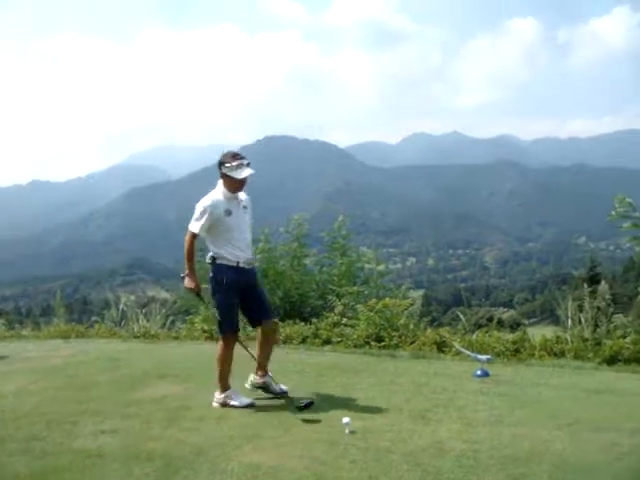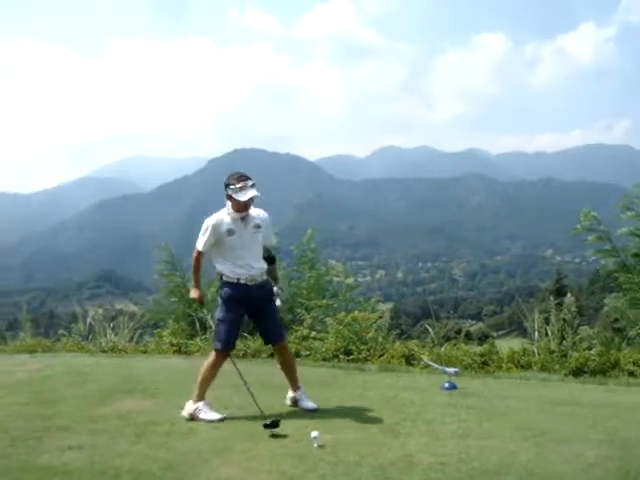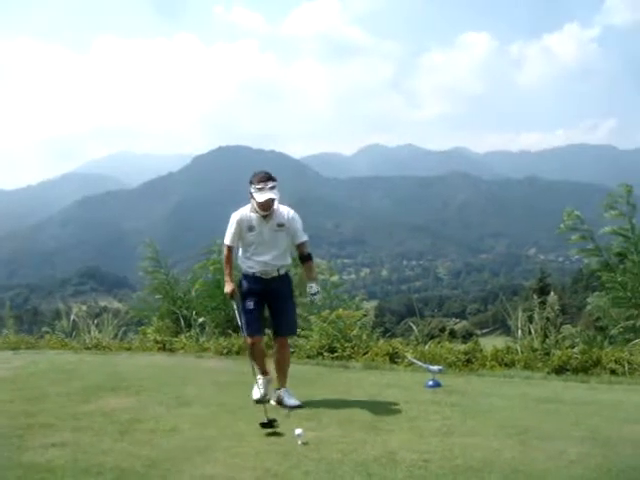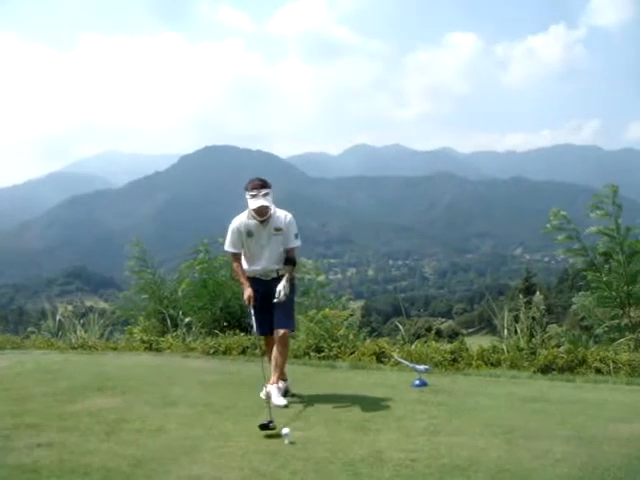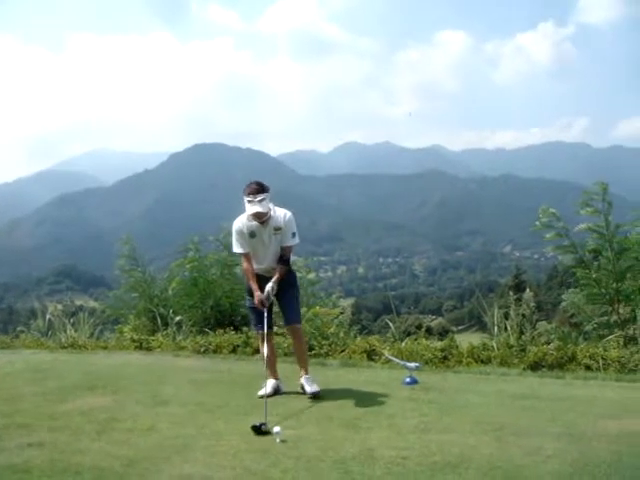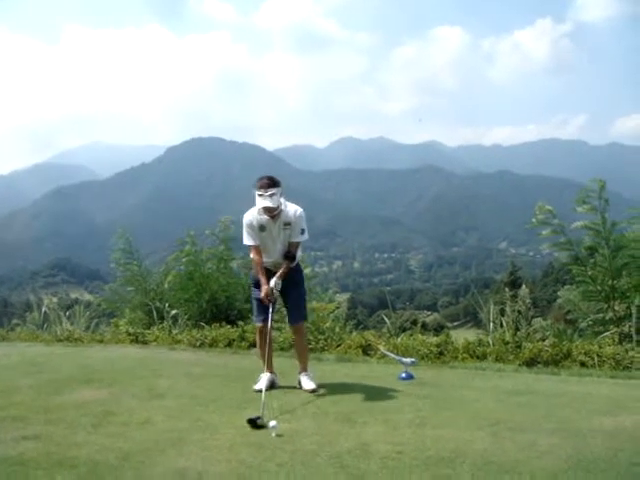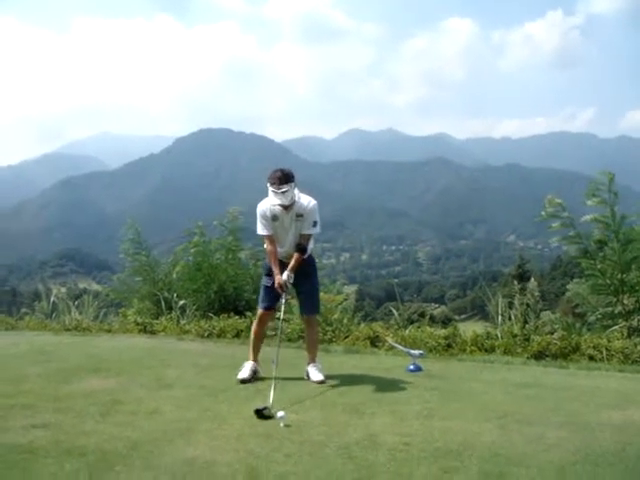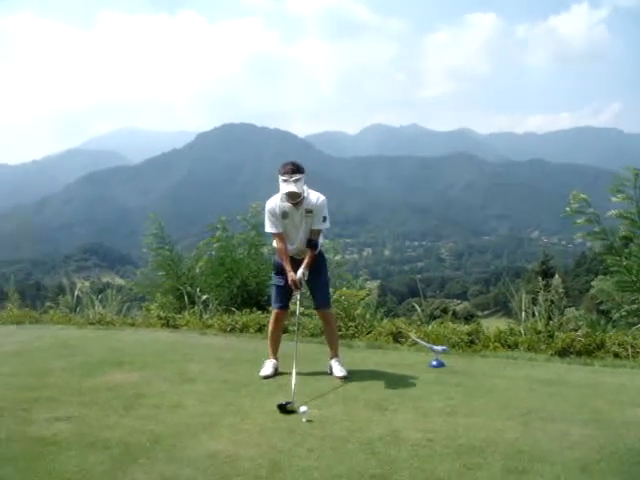
dt=0.3s
person 1, frame 1
left shoulder: (244, 200)
right shoulder: (210, 203)
right elbow: (190, 239)
right wrist: (190, 275)
left hip: (246, 270)
right hip: (225, 273)
left knee: (269, 325)
right knee: (230, 334)
left ankle: (260, 376)
right ankle: (224, 392)
person 1, frame 2
left shoulder: (262, 218)
right shoulder: (216, 222)
right elbow: (198, 254)
left wrist: (275, 283)
right wrist: (196, 287)
left hip: (260, 287)
right hip: (232, 290)
left knee: (281, 344)
right knee: (222, 350)
left ankle: (296, 392)
right ankle: (196, 403)
person 1, frame 3
left shoulder: (289, 215)
right shoulder: (239, 217)
left elbow: (303, 250)
right elbow: (229, 250)
left wrist: (311, 281)
right wrist: (228, 280)
left hip: (280, 280)
right hip: (251, 282)
left knee: (282, 339)
right knee: (253, 339)
left ankle: (281, 389)
right ankle: (263, 376)
person 1, frame 4
left shoulder: (285, 219)
right shoulder: (239, 224)
left elbow: (291, 255)
right elbow: (236, 259)
left wrist: (286, 282)
right wrist: (246, 287)
left hip: (279, 281)
right hip: (254, 283)
left knee: (282, 334)
right knee: (267, 337)
left ankle: (273, 384)
right ankle: (282, 379)
person 1, frame 5
left shoulder: (285, 217)
right shoulder: (240, 225)
left elbow: (285, 256)
right elbow: (246, 261)
left wrist: (274, 283)
right wrist: (256, 290)
left hip: (284, 276)
right hip: (257, 278)
left knee: (295, 327)
right knee: (264, 332)
left ankle: (305, 376)
right ankle: (273, 379)
person 1, frame 6
left shoulder: (296, 213)
right shoulder: (250, 217)
left elbow: (292, 252)
right elbow: (256, 254)
left wrist: (278, 279)
right wrist: (264, 283)
left hip: (290, 271)
right hip: (263, 272)
left knee: (298, 325)
right knee: (262, 326)
left ankle: (304, 374)
right ankle: (268, 373)
person 1, frame 7
left shoulder: (309, 205)
right shoulder: (264, 207)
left elbow: (304, 244)
right elbow: (270, 244)
left wrist: (289, 272)
right wrist: (277, 274)
left hip: (302, 263)
right hip: (275, 262)
left knee: (310, 316)
right knee: (263, 313)
left ankle: (312, 365)
right ankle: (252, 362)
person 1, frame 8
left shoulder: (318, 201)
right shoulder: (273, 205)
left elbow: (314, 240)
right elbow: (280, 241)
left wrist: (304, 269)
right wrist: (289, 272)
left hip: (313, 258)
right hip: (285, 260)
left knee: (325, 310)
right knee: (278, 311)
left ankle: (334, 359)
right ankle: (272, 359)
